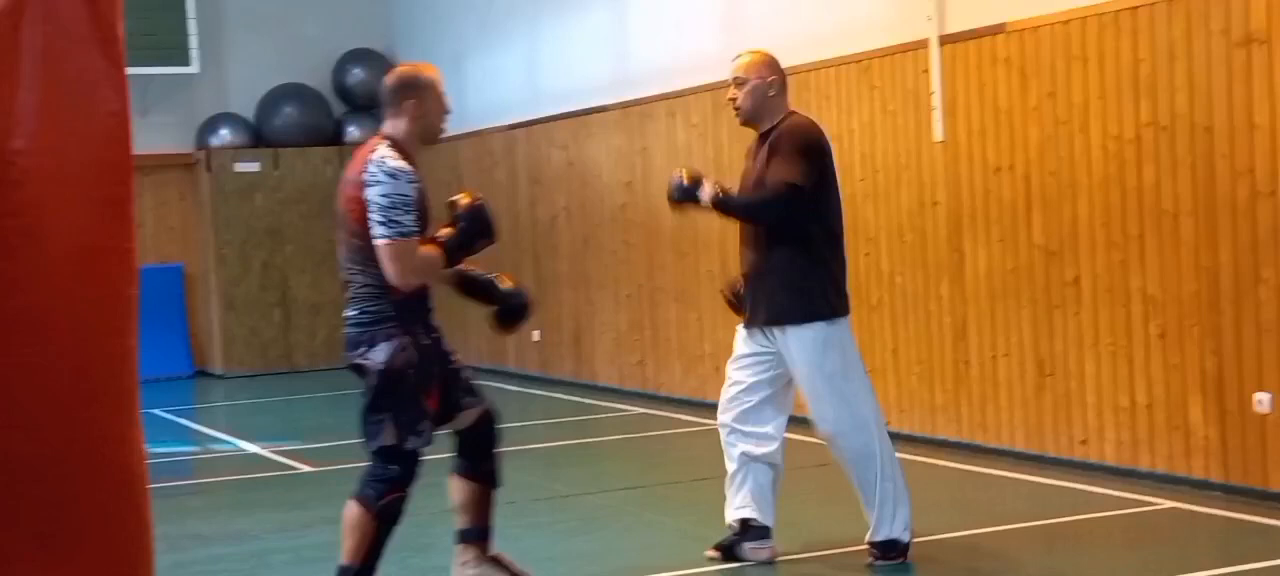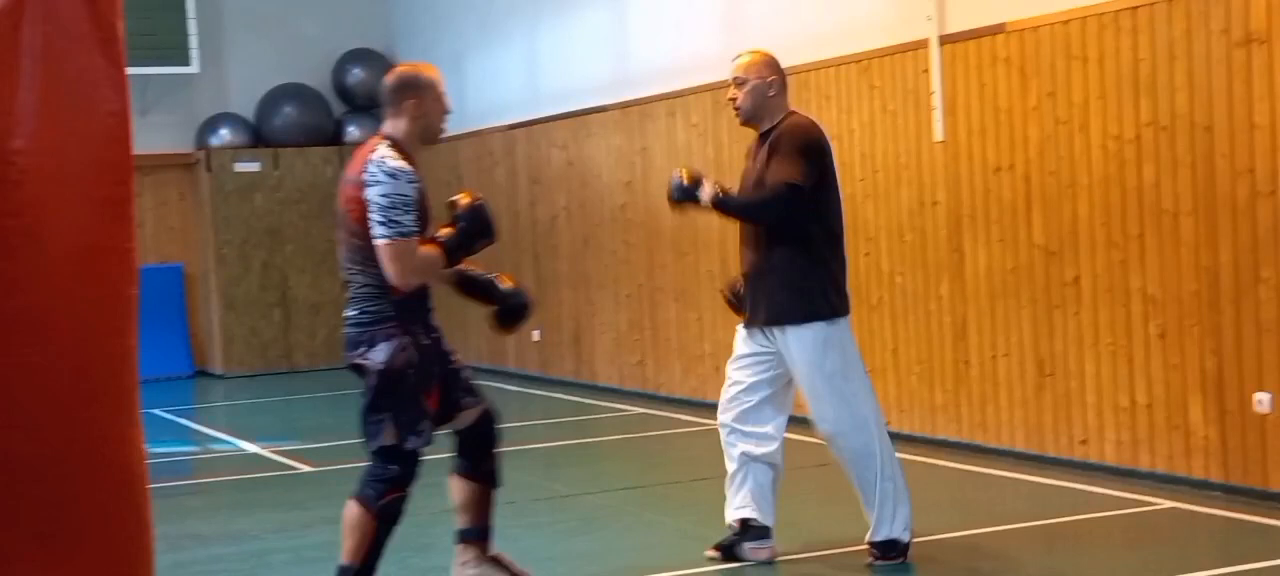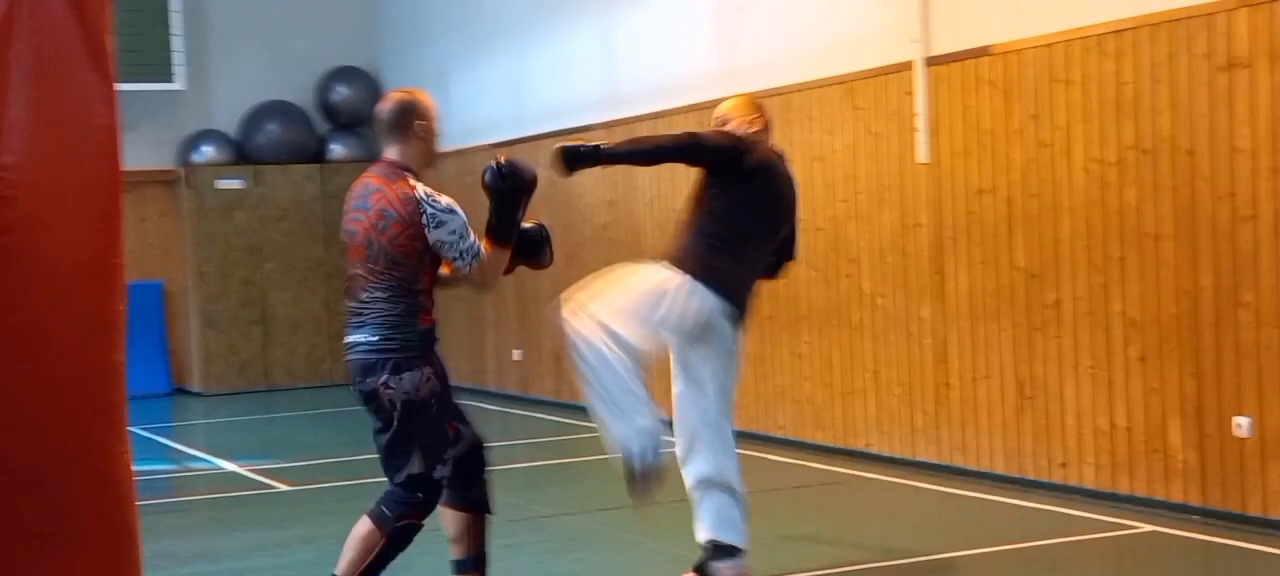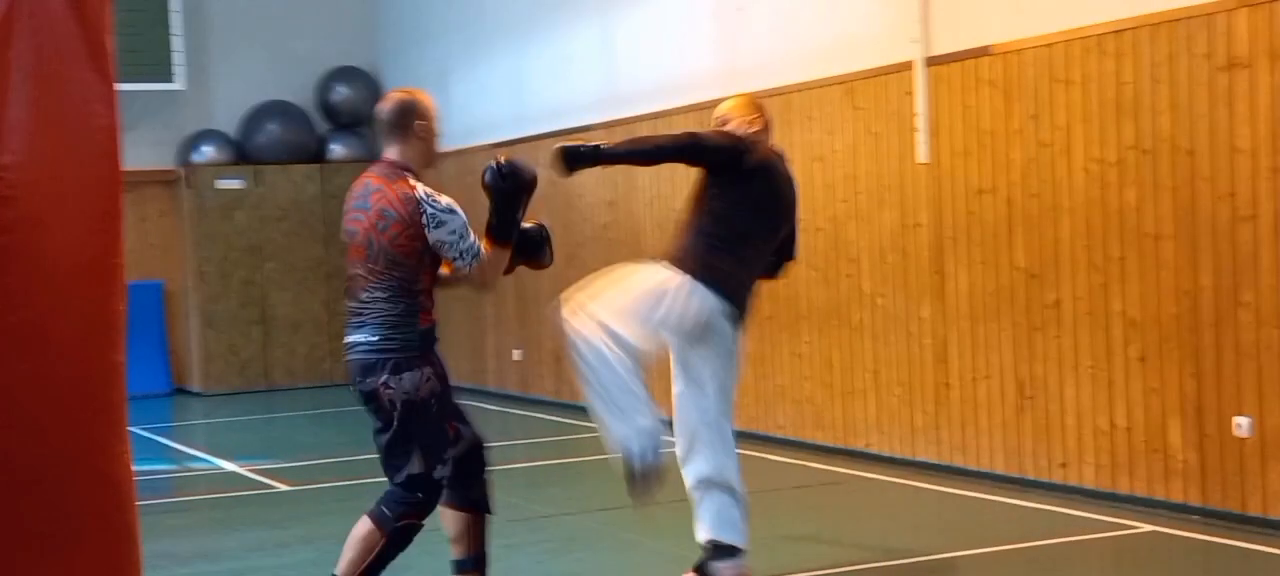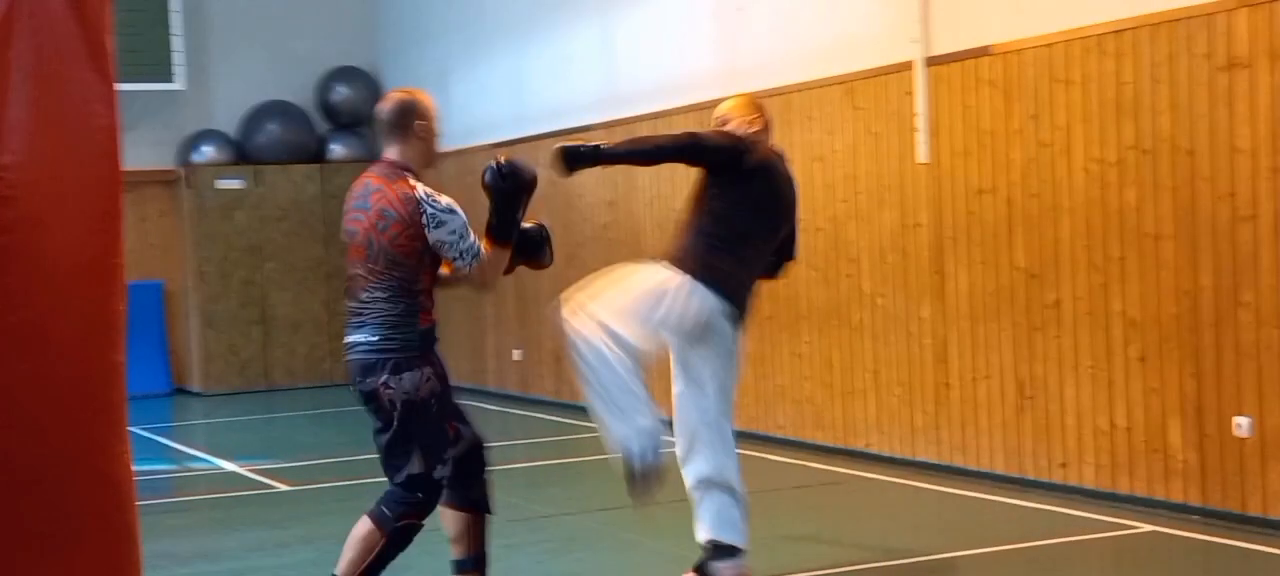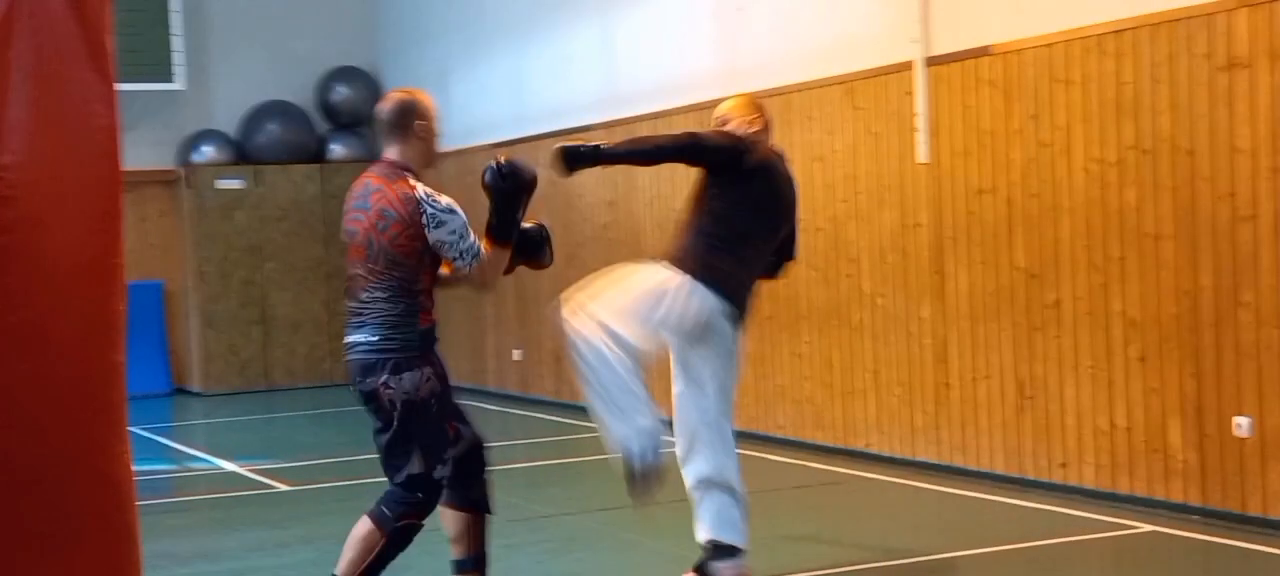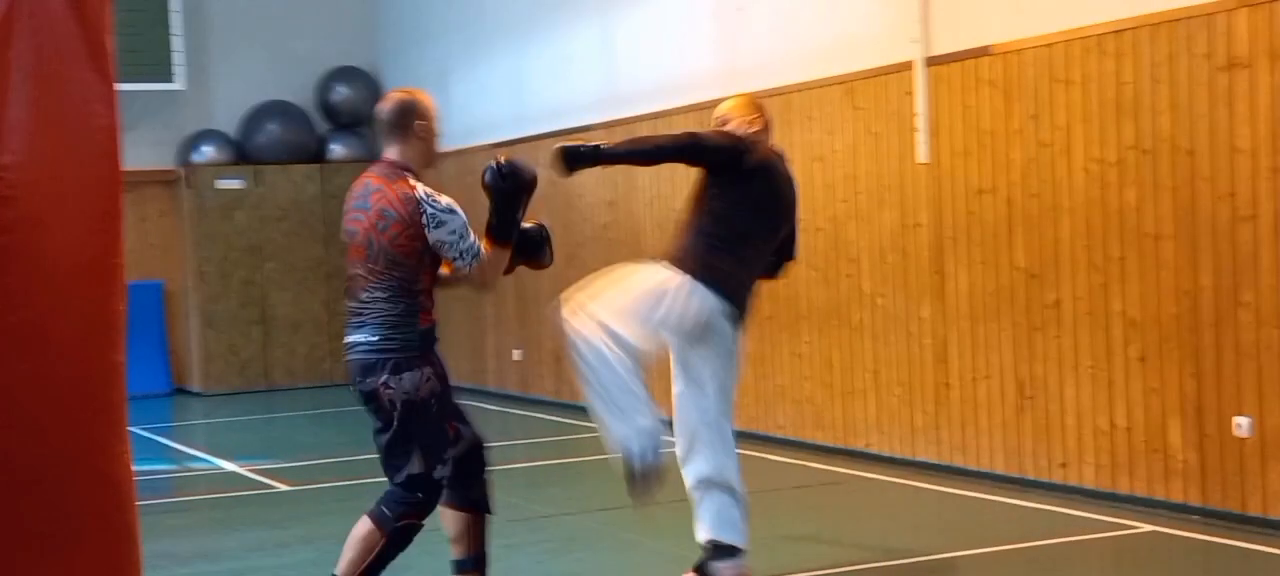
dt=0.4s
person 1, frame 1
left shoulder: (382, 162)
right shoulder: (390, 170)
right elbow: (403, 270)
left wrist: (474, 281)
right wrist: (461, 239)
left hip: (410, 330)
right hip: (388, 336)
left knee: (476, 425)
right knee: (393, 466)
person 1, frame 2
left shoulder: (381, 162)
right shoulder: (390, 171)
right elbow: (404, 271)
left wrist: (475, 281)
right wrist: (460, 239)
left hip: (409, 329)
right hip: (388, 336)
left knee: (476, 425)
right knee: (394, 465)
person 1, frame 3
left shoulder: (362, 190)
right shoulder: (429, 204)
right elbow: (483, 274)
left wrist: (505, 250)
right wrist: (507, 213)
left hip: (371, 350)
right hip: (400, 360)
left knee: (463, 456)
right knee: (415, 490)
person 1, frame 4
left shoulder: (362, 190)
right shoulder: (428, 205)
right elbow: (483, 275)
left wrist: (505, 251)
right wrist: (507, 212)
left hip: (370, 350)
right hip: (400, 360)
left knee: (462, 455)
right knee: (414, 490)
person 1, frame 5
left shoulder: (362, 190)
right shoulder: (428, 204)
right elbow: (483, 275)
left wrist: (502, 252)
right wrist: (507, 213)
left hip: (368, 351)
right hip: (401, 359)
left knee: (461, 456)
right knee: (414, 490)
person 1, frame 6
left shoulder: (362, 190)
right shoulder: (428, 204)
right elbow: (483, 275)
left wrist: (504, 252)
right wrist: (507, 212)
left hip: (368, 351)
right hip: (400, 359)
left knee: (461, 456)
right knee: (414, 490)
person 1, frame 7
left shoulder: (362, 190)
right shoulder: (429, 204)
right elbow: (483, 275)
left wrist: (504, 251)
right wrist: (507, 211)
left hip: (367, 351)
right hip: (402, 358)
left knee: (461, 456)
right knee: (414, 490)
person 2, frame 1
left shoulder: (798, 135)
right shoulder: (764, 143)
left elbow: (780, 207)
left wrist: (713, 196)
right wrist: (747, 279)
left hip: (807, 309)
right hip: (765, 312)
left knee: (847, 422)
right knee: (743, 416)
left ankle: (891, 532)
right ankle: (753, 529)
person 2, frame 2
left shoulder: (798, 135)
right shoulder: (763, 144)
left elbow: (781, 207)
left wrist: (714, 197)
right wrist: (748, 279)
left hip: (806, 309)
right hip: (766, 311)
left knee: (846, 422)
right knee: (742, 416)
left ankle: (891, 533)
right ankle: (752, 528)
person 2, frame 3
left shoulder: (741, 154)
right shoulder: (781, 184)
left elbow: (671, 147)
right elbow: (774, 261)
left wrist: (591, 153)
left hip: (691, 287)
right hip: (723, 310)
left knee: (588, 314)
right knee: (706, 430)
left ankle: (640, 444)
person 2, frame 4
left shoulder: (740, 153)
right shoulder: (781, 184)
left elbow: (671, 147)
right elbow: (776, 260)
left wrist: (591, 153)
left hip: (690, 287)
right hip: (724, 309)
left knee: (587, 313)
right knee: (706, 429)
left ankle: (640, 445)
person 2, frame 5
left shoulder: (738, 153)
right shoulder: (782, 184)
left elbow: (670, 147)
right elbow: (775, 261)
left wrist: (591, 153)
left hip: (689, 286)
right hip: (725, 309)
left knee: (588, 312)
right knee: (706, 427)
left ankle: (640, 445)
person 2, frame 6
left shoulder: (738, 152)
right shoulder: (782, 184)
left elbow: (669, 147)
right elbow: (775, 261)
left wrist: (592, 152)
left hip: (688, 287)
right hip: (725, 310)
left knee: (587, 313)
right knee: (707, 426)
left ankle: (639, 444)
person 2, frame 7
left shoulder: (737, 151)
right shoulder: (783, 184)
left elbow: (670, 146)
right elbow: (773, 262)
left wrist: (593, 152)
left hip: (687, 286)
right hip: (725, 309)
left knee: (588, 314)
right knee: (707, 425)
left ankle: (638, 444)
